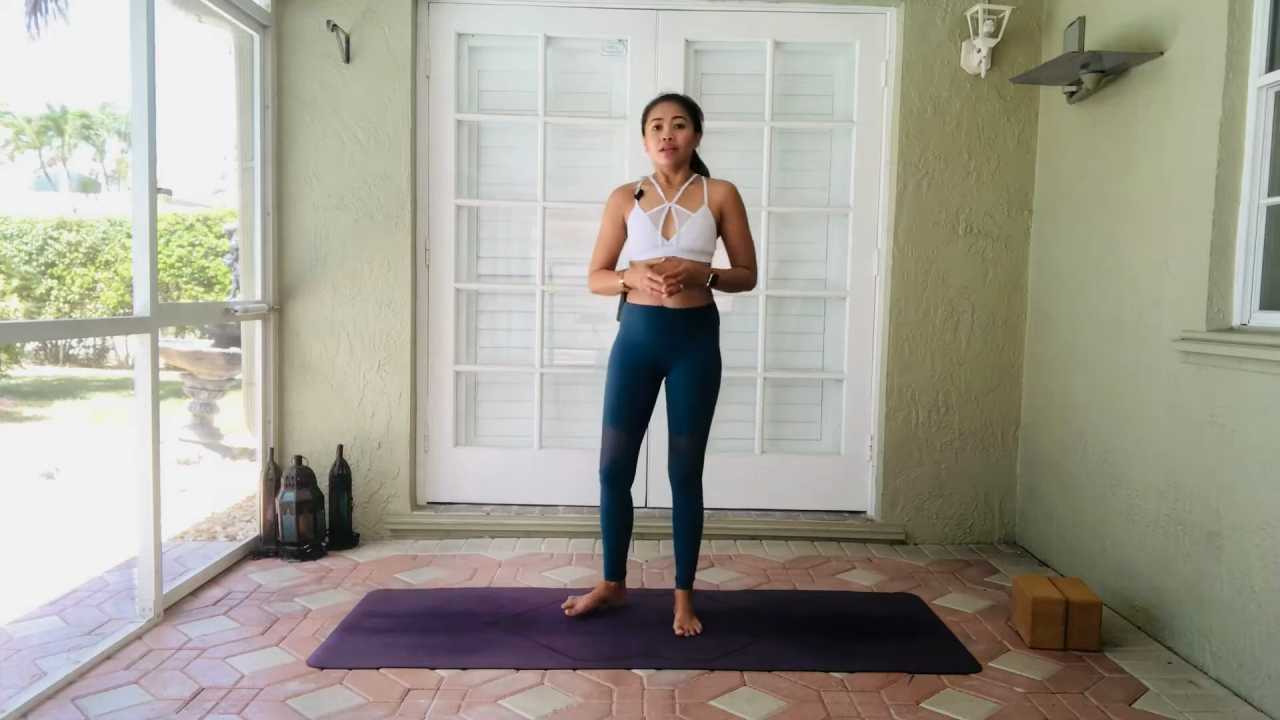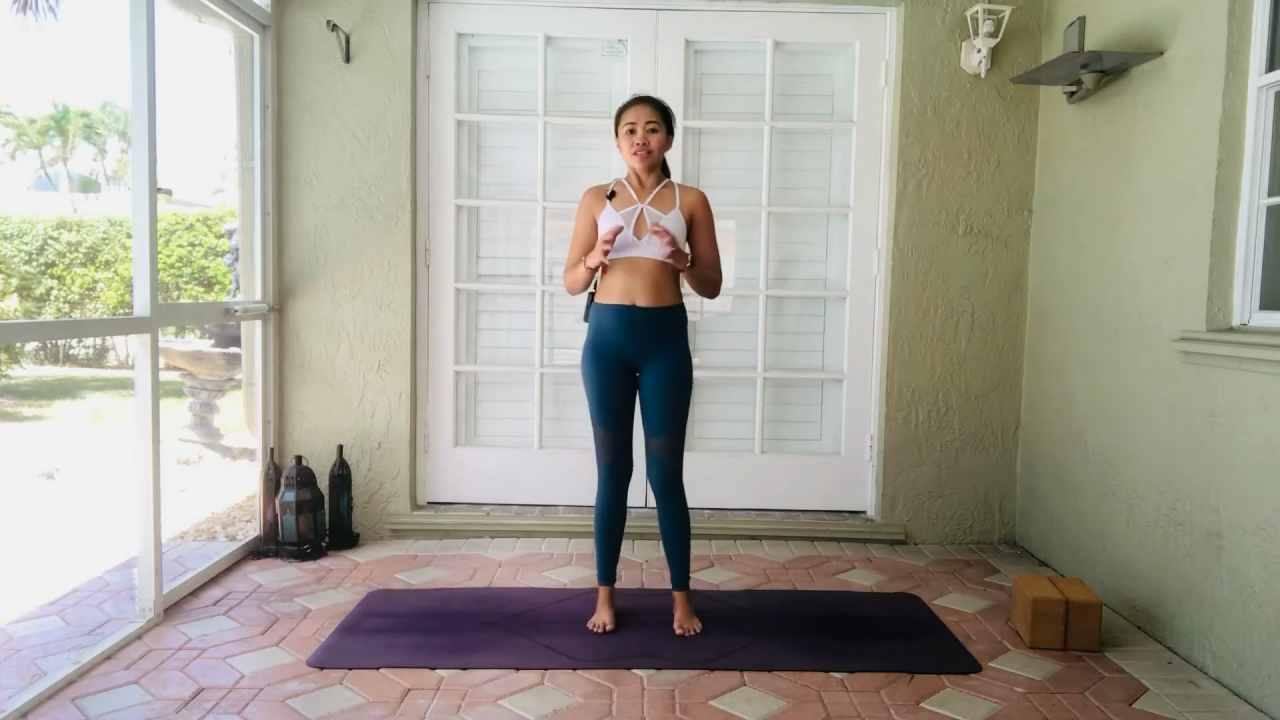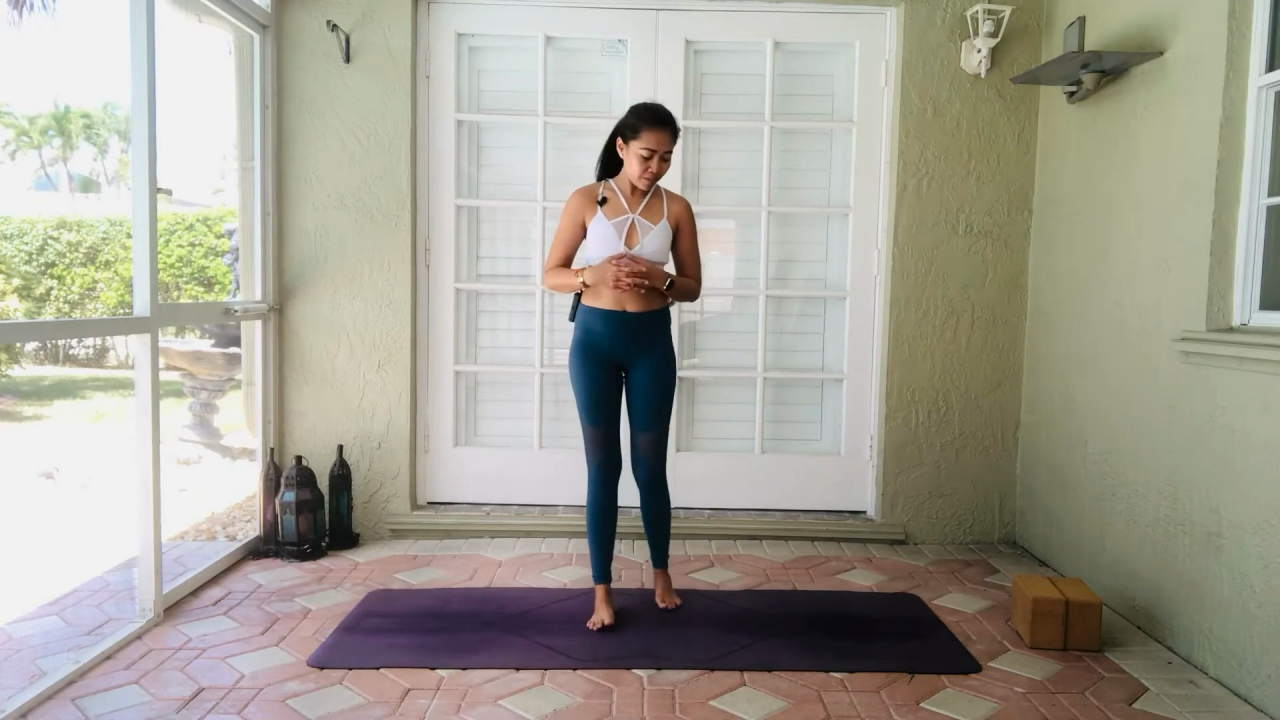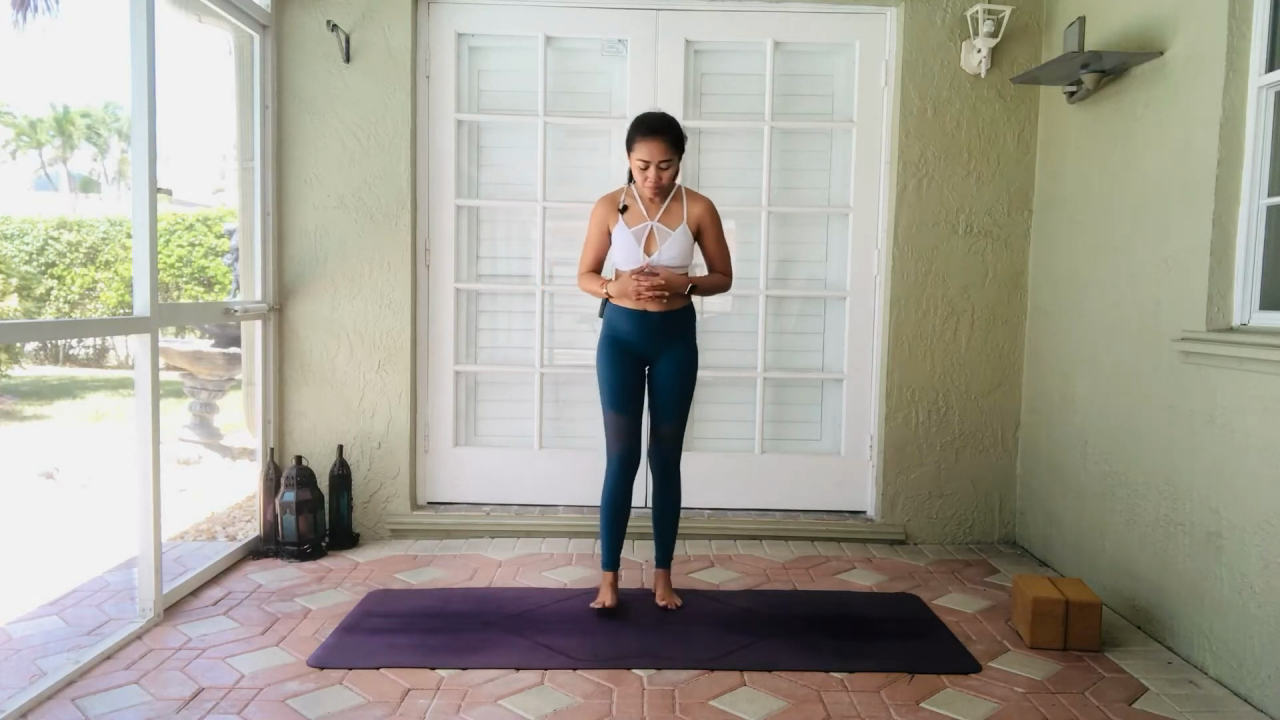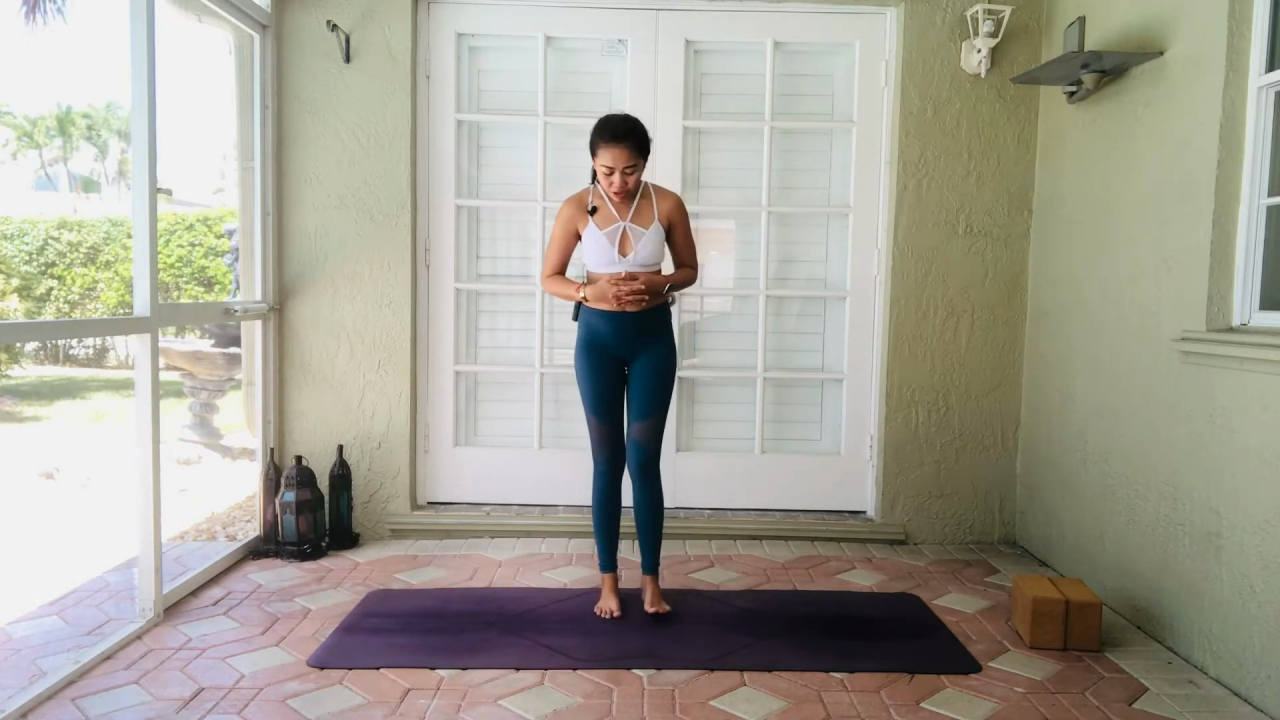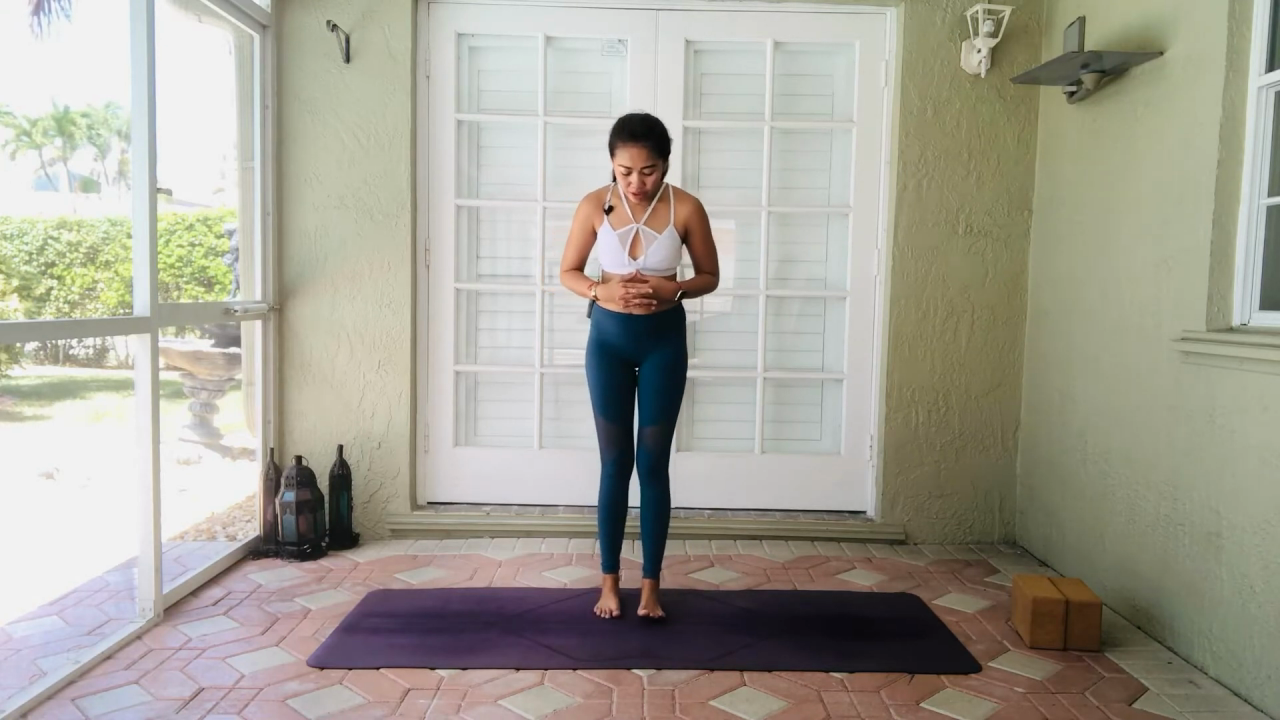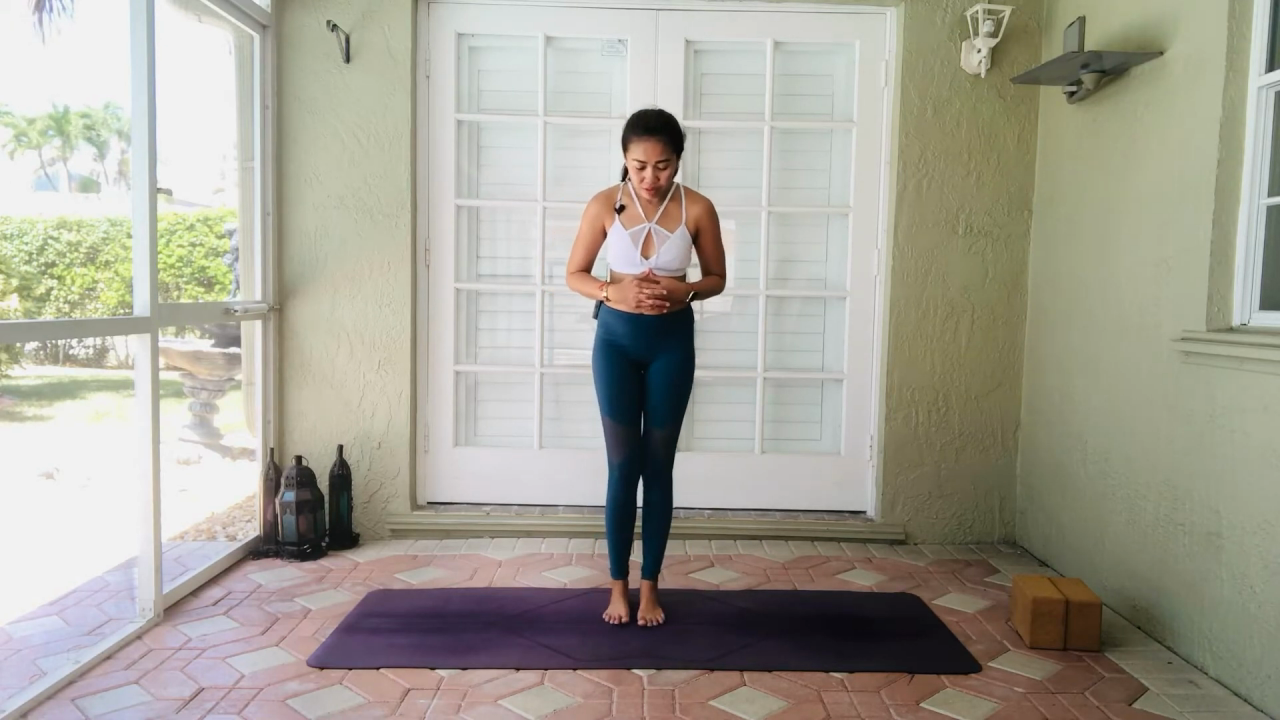
dt=0.7s
person 1, frame 1
left shoulder: (721, 194)
right shoulder: (625, 198)
left elbow: (748, 275)
right elbow: (595, 277)
left wrist: (701, 274)
right wrist: (632, 277)
left hip: (695, 337)
right hip: (637, 335)
left knee: (685, 472)
right knee: (614, 467)
left ankle: (683, 596)
right ankle: (612, 582)
person 1, frame 2
left shoulder: (691, 201)
right shoulder: (596, 199)
left elbow: (712, 285)
right elbow: (570, 282)
left wrist: (680, 257)
right wrist: (596, 259)
left hip: (666, 338)
right hip: (607, 336)
left knee: (665, 473)
right knee: (613, 470)
left ankle: (681, 596)
right ankle: (605, 593)
person 1, frame 3
left shoulder: (677, 208)
right shoulder: (585, 200)
left elbow: (693, 286)
right elbow: (551, 274)
left wrist: (660, 279)
right wrist: (591, 275)
left hip: (652, 340)
right hip: (595, 338)
left knee: (649, 467)
right knee: (602, 468)
left ankle: (660, 572)
right ankle: (602, 592)
person 1, frame 4
left shoulder: (698, 209)
right shoulder: (608, 207)
left elbow: (723, 277)
right elbow: (585, 276)
left wrist: (683, 284)
right wrist: (615, 287)
left hip: (674, 337)
right hip: (620, 336)
left knee: (666, 460)
right knee: (622, 457)
left ankle: (662, 573)
right ankle: (609, 577)
person 1, frame 5
left shoulder: (667, 204)
right shoulder: (577, 208)
left elbow: (690, 269)
right elbow: (550, 278)
left wrist: (660, 284)
right wrist: (591, 291)
left hip: (652, 336)
right hip: (598, 337)
left knee: (644, 459)
right knee: (607, 460)
left ankle: (650, 579)
right ankle: (608, 581)
person 1, frame 6
left shoulder: (686, 209)
right shoulder: (594, 206)
left elbow: (710, 276)
right elbow: (568, 272)
left wrist: (673, 290)
right wrist: (602, 291)
left hip: (663, 340)
right hip: (609, 338)
left knee: (653, 464)
right knee: (614, 463)
left ankle: (651, 585)
right ankle: (609, 580)
person 1, frame 7
left shoulder: (698, 209)
right shoulder: (604, 205)
left elbow: (717, 278)
right elbow: (574, 274)
left wrist: (683, 291)
right wrist: (613, 292)
left hip: (672, 341)
right hip: (617, 338)
left knee: (658, 465)
right knee: (623, 465)
left ankle: (649, 586)
right ankle: (618, 585)
